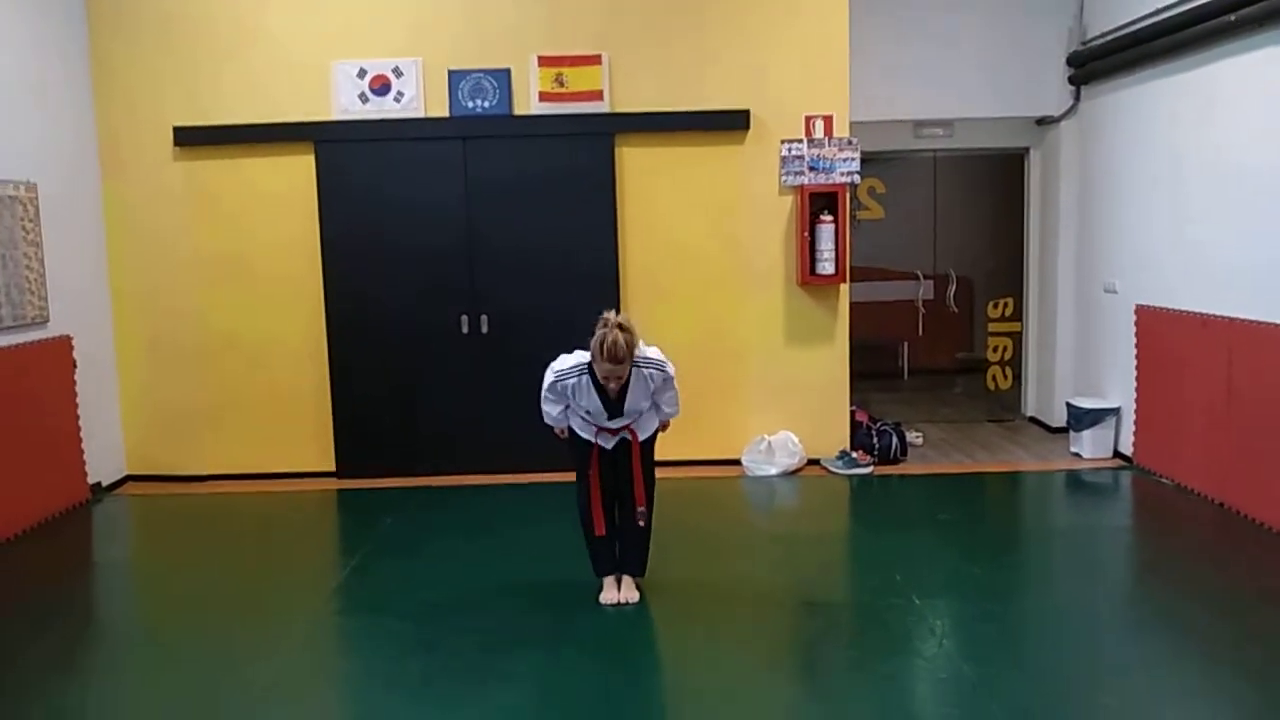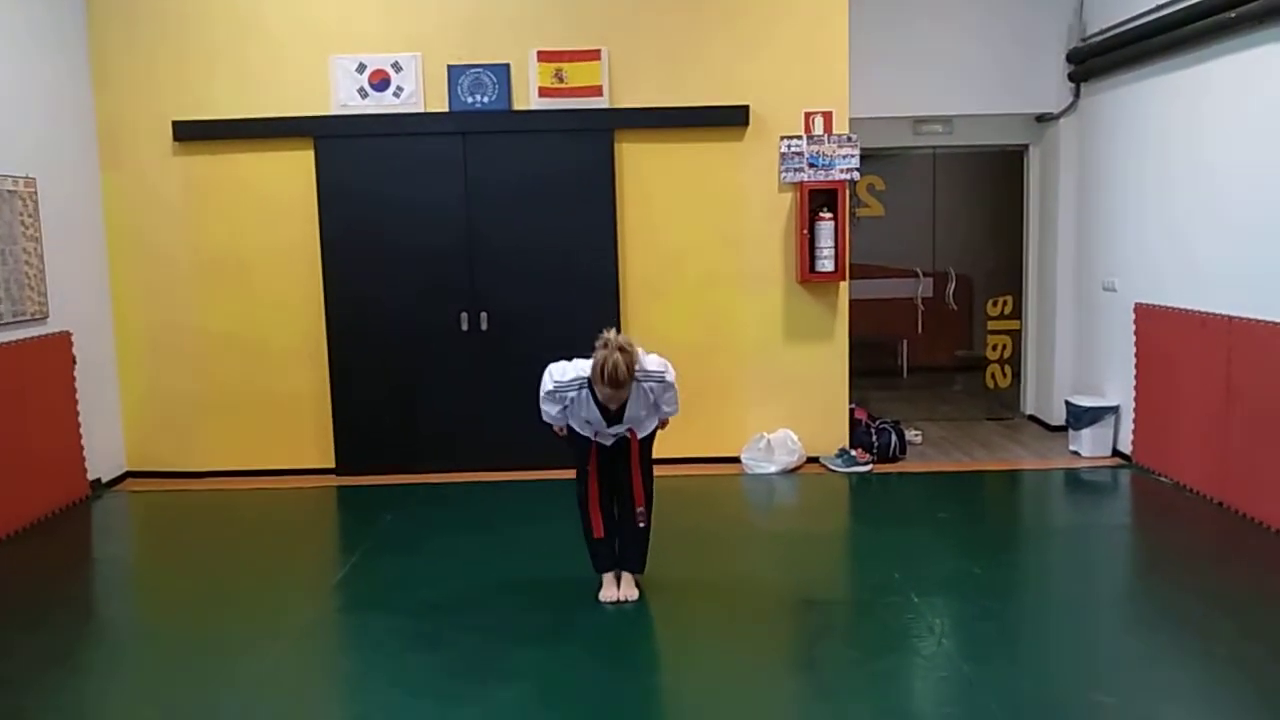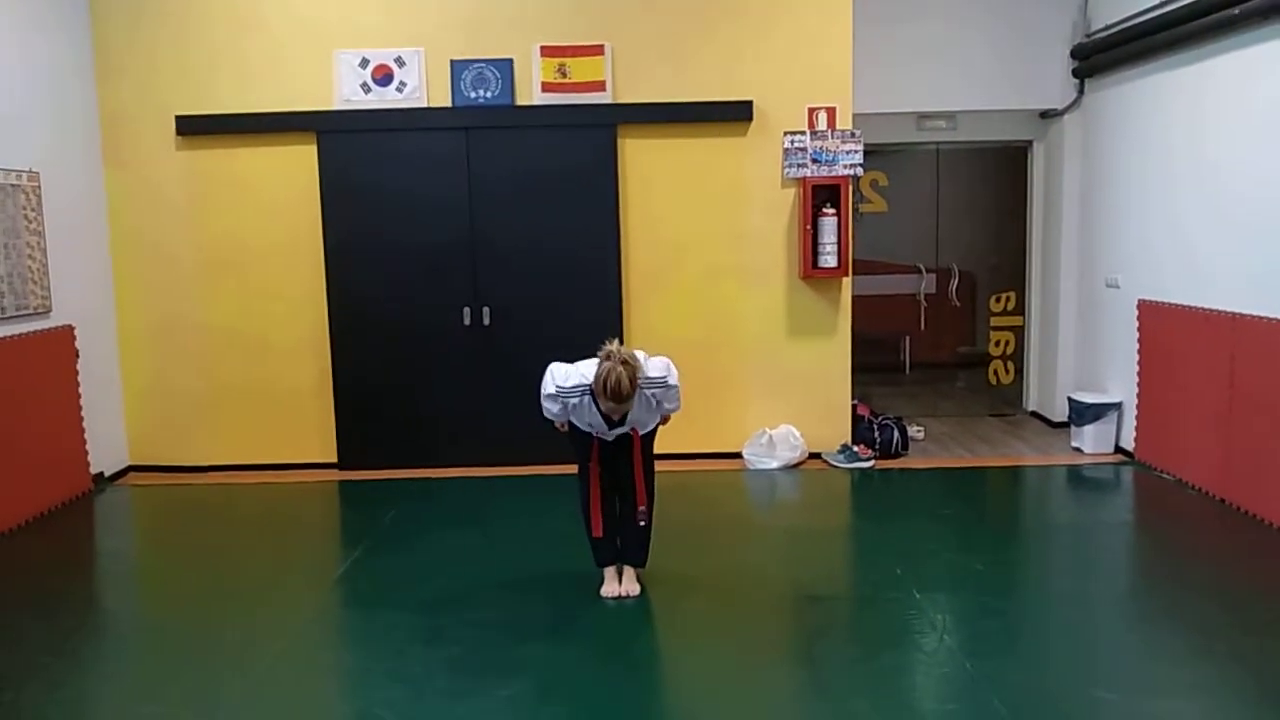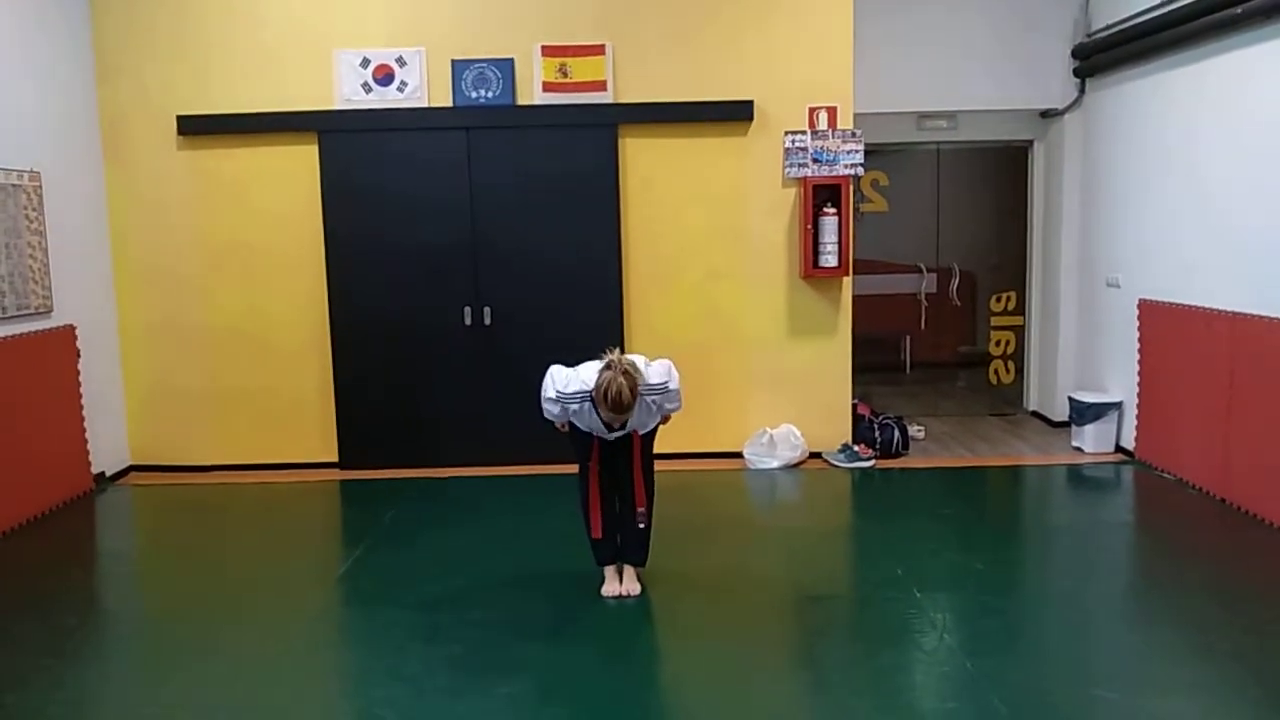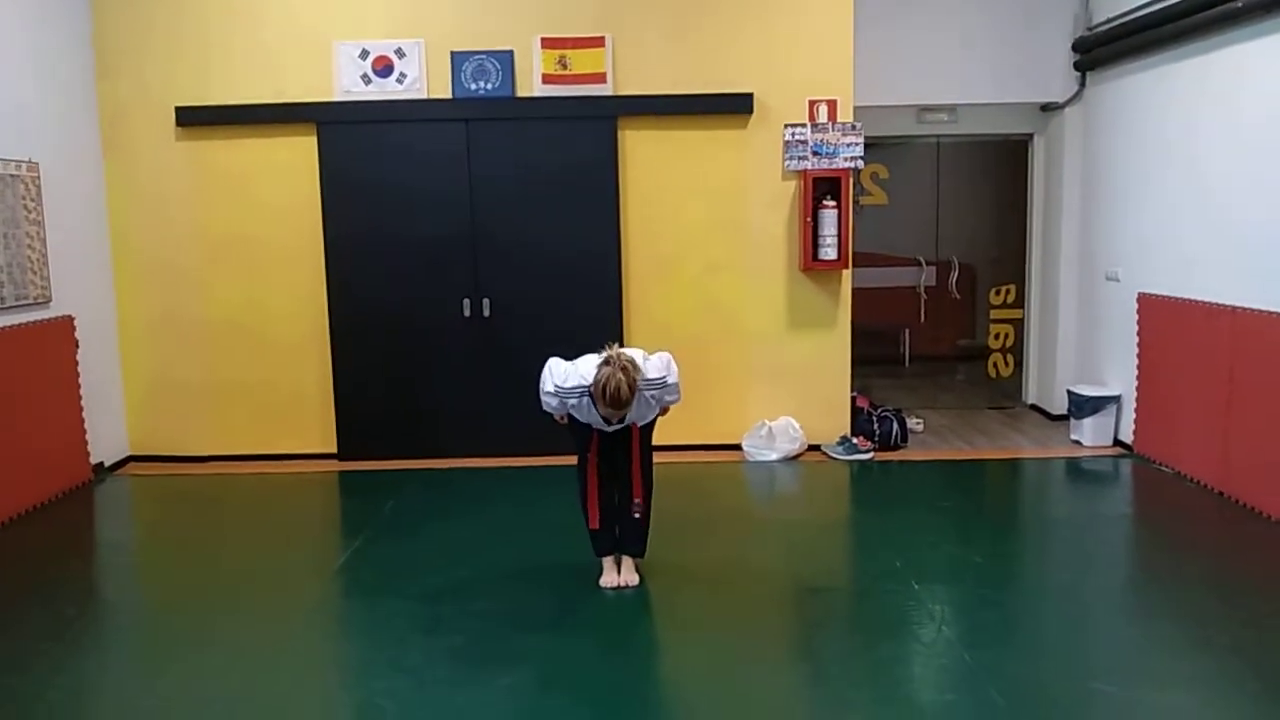
dt=0.1s
person 1, frame 1
left shoulder: (652, 366)
right shoulder: (569, 372)
left elbow: (666, 390)
right elbow: (551, 392)
left wrist: (665, 415)
right wrist: (557, 421)
left hip: (636, 432)
right hip: (589, 434)
left knee: (636, 498)
right knee: (595, 500)
left ankle: (629, 575)
right ankle: (608, 576)
person 1, frame 2
left shoulder: (652, 377)
right shoulder: (568, 382)
left elbow: (667, 374)
right elbow: (549, 378)
left wrist: (665, 413)
right wrist: (557, 420)
left hip: (635, 432)
right hip: (587, 434)
left knee: (635, 497)
right knee: (594, 497)
left ankle: (628, 572)
right ankle: (607, 573)
person 1, frame 3
left shoulder: (653, 380)
right shoulder: (572, 385)
left elbow: (669, 369)
right elbow: (550, 376)
left wrist: (667, 409)
right wrist: (557, 416)
right hip: (587, 428)
left knee: (636, 487)
right knee: (596, 489)
left ankle: (630, 567)
right ankle: (609, 568)
person 1, frame 4
left shoulder: (653, 386)
right shoulder: (573, 390)
left elbow: (669, 372)
right elbow: (551, 377)
left wrist: (667, 410)
right wrist: (558, 417)
left knee: (636, 488)
right knee: (596, 489)
left ankle: (630, 566)
right ankle: (609, 568)
person 1, frame 5
left shoulder: (651, 380)
right shoulder: (571, 385)
left elbow: (668, 363)
right elbow: (550, 369)
left wrist: (666, 402)
right wrist: (557, 409)
left knee: (634, 478)
right knee: (595, 479)
left ankle: (629, 557)
right ankle: (608, 558)
